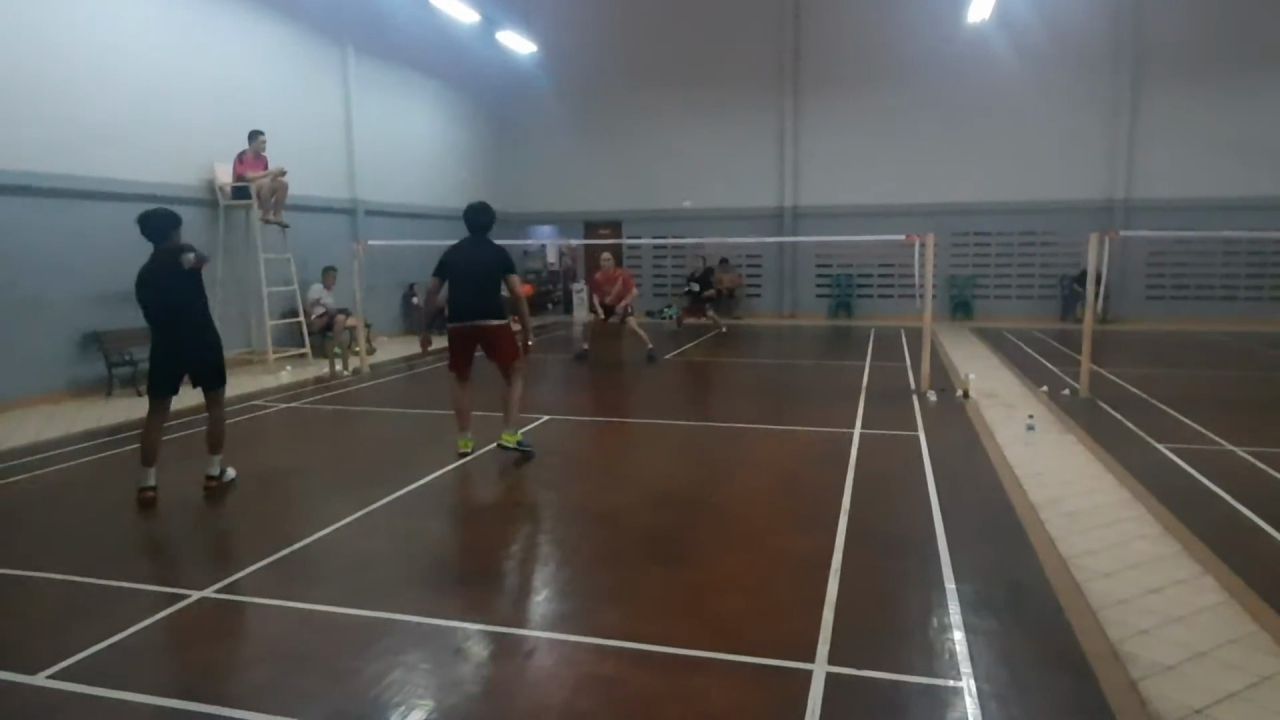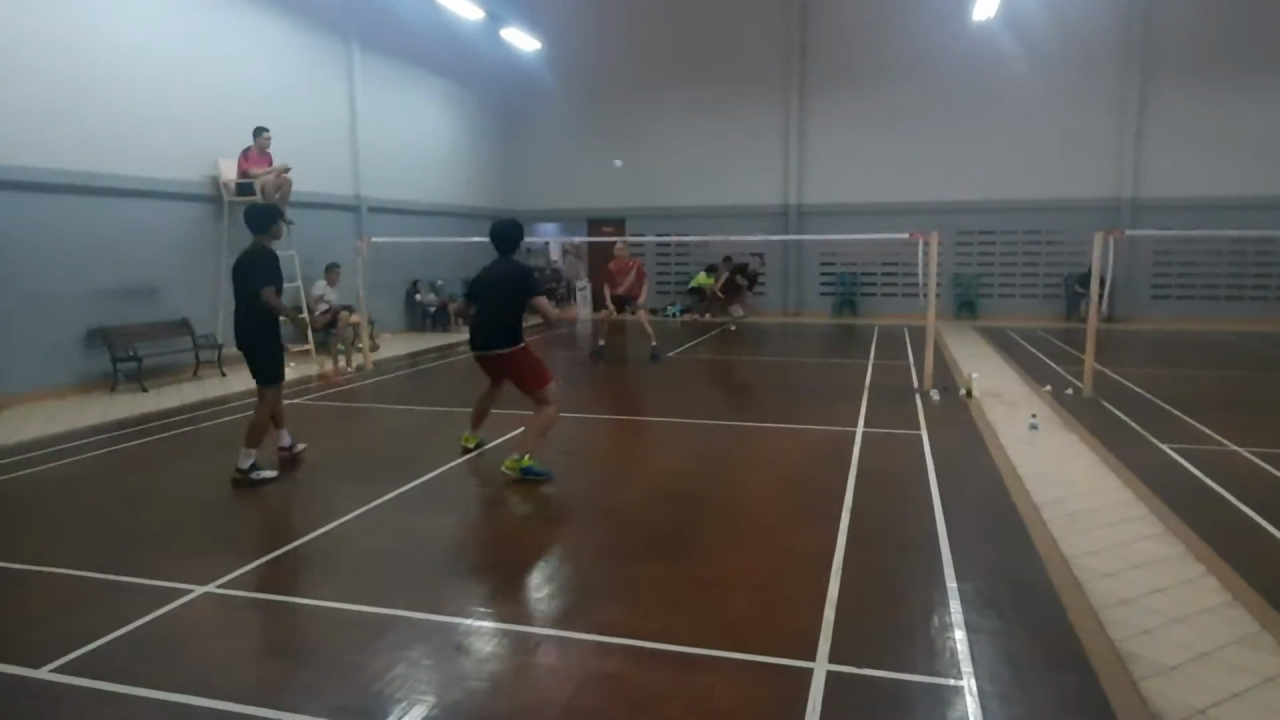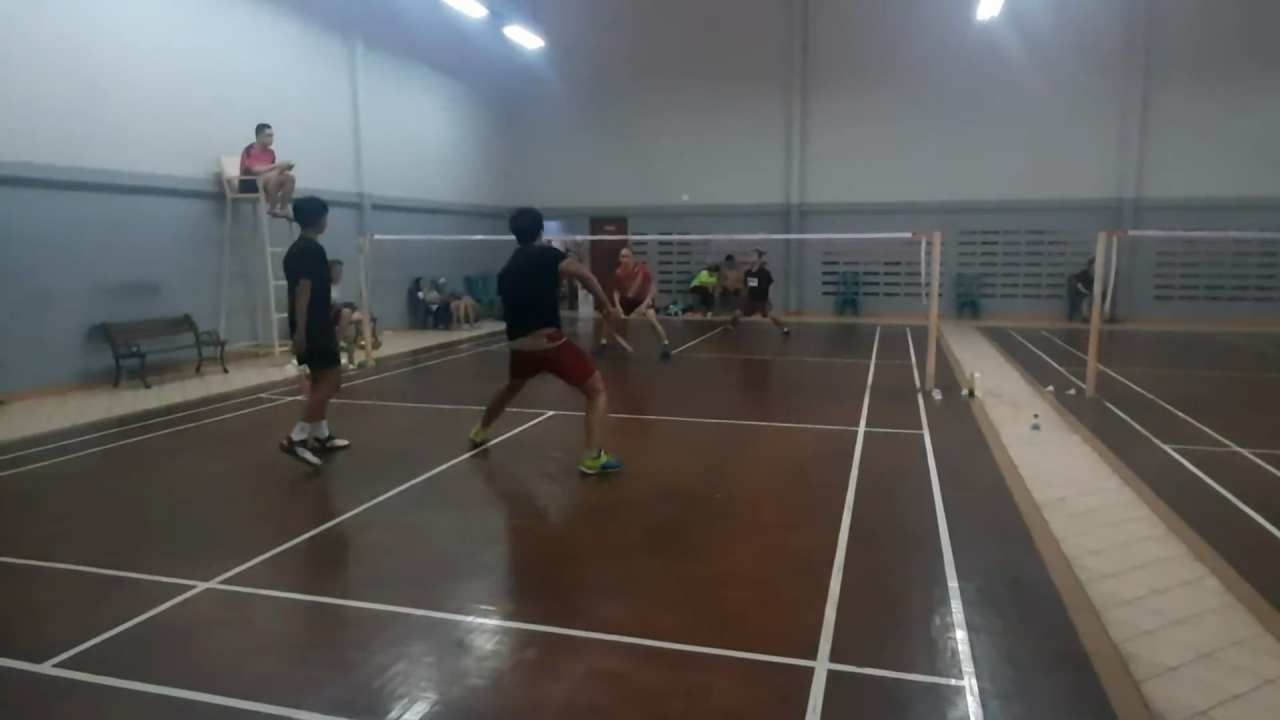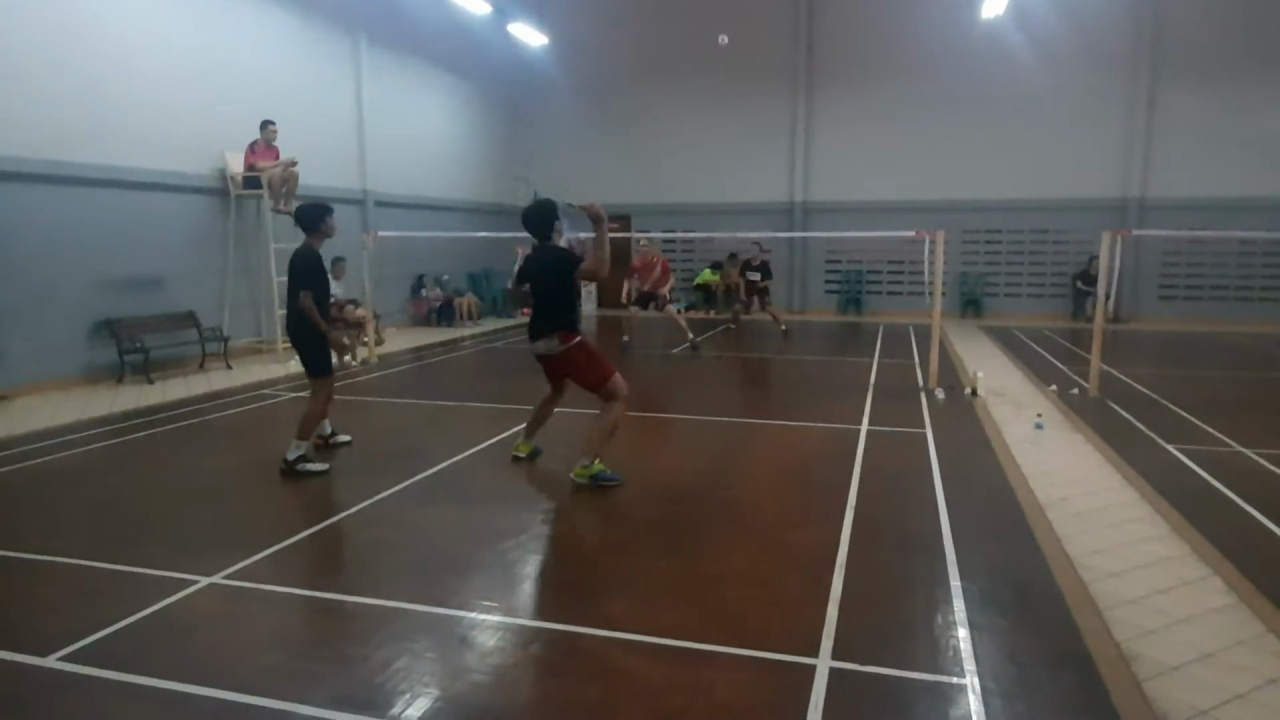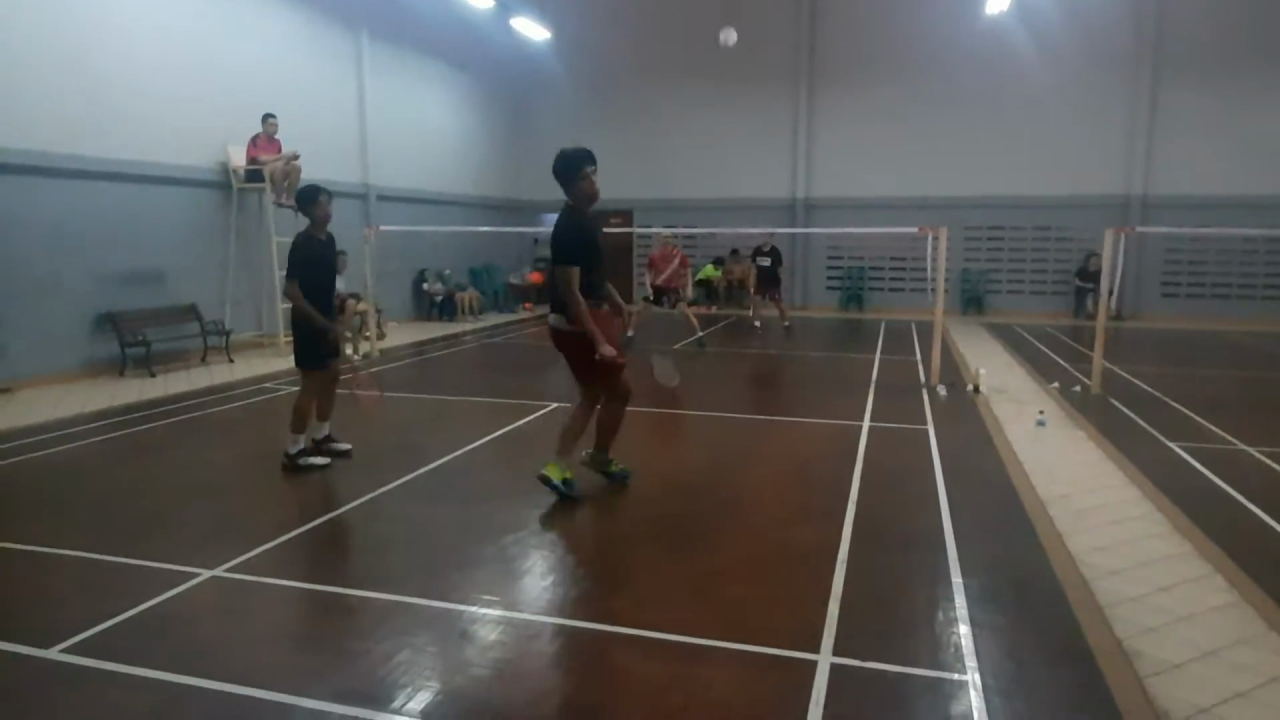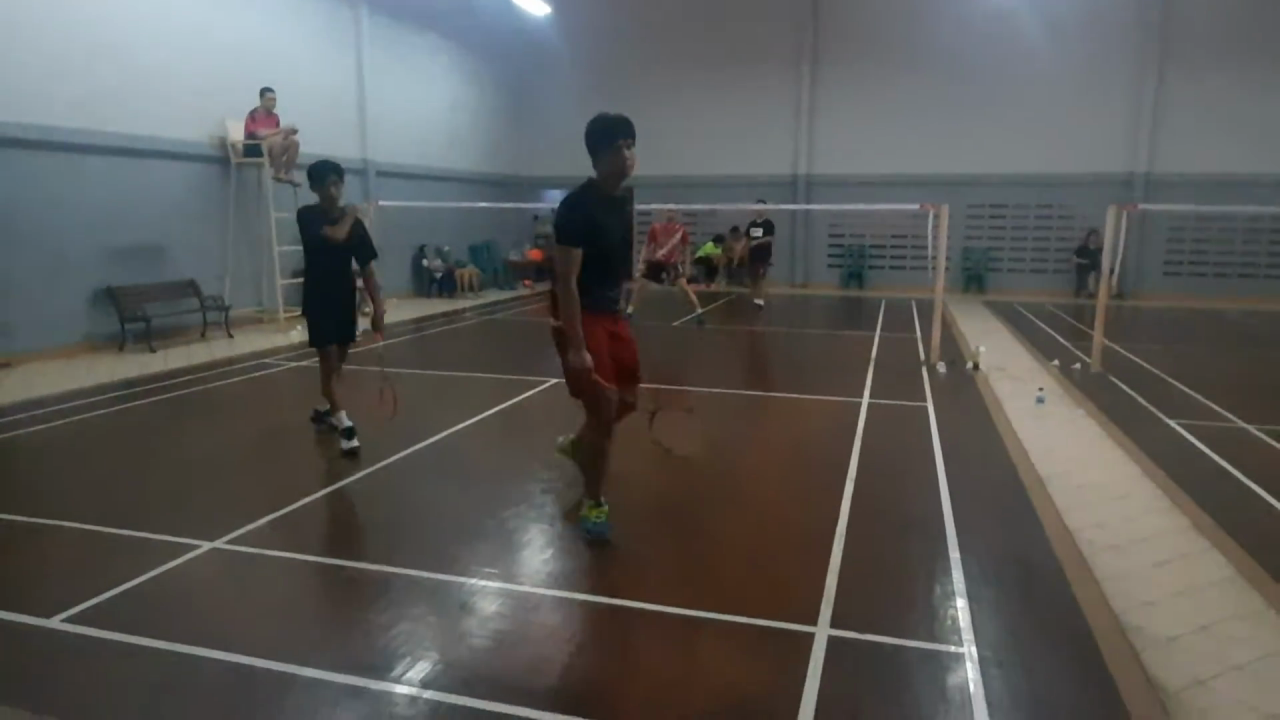
dt=0.5s
person 1, frame 1
left shoulder: (451, 253)
right shoulder: (499, 253)
left elbow: (431, 292)
right elbow: (518, 295)
left wrist: (425, 329)
right wrist: (528, 333)
left hip: (458, 324)
right hip: (493, 322)
left knee: (462, 380)
right knee: (514, 375)
left ankle: (464, 440)
right ankle: (510, 435)
person 1, frame 2
left shoulder: (482, 275)
right shoulder: (521, 273)
left elbow: (462, 309)
right elbow: (547, 314)
right wrist: (567, 314)
left hip: (480, 348)
right hip: (508, 347)
left knee: (496, 383)
right knee: (549, 403)
left ankle: (471, 437)
right ankle: (518, 461)
person 1, frame 3
left shoulder: (507, 270)
right shoulder: (546, 254)
left elbow: (504, 311)
right elbow: (583, 275)
right wrist: (607, 306)
left hip: (518, 342)
right hip: (548, 339)
left knee: (513, 385)
right knee: (596, 390)
left ankle: (480, 433)
right ankle: (593, 457)
person 1, frame 4
left shoulder: (531, 260)
right shoulder: (559, 256)
left elbow: (517, 286)
right elbow: (599, 272)
right wrist: (601, 227)
left hip: (540, 342)
right hip: (564, 341)
left knee: (557, 390)
right knee: (617, 394)
left ankle: (525, 444)
right ankle: (587, 465)
person 1, frame 5
left shoulder: (586, 218)
right shoulder: (570, 227)
right elbow: (570, 292)
left wrist: (615, 299)
right wrist: (598, 342)
left hip: (587, 316)
right hip: (577, 321)
left knee: (591, 396)
right knee: (620, 389)
left ankle: (557, 470)
right ankle: (600, 457)
person 1, frame 6
left shoulder: (623, 203)
right shoulder: (577, 206)
right elbow: (564, 281)
right wrist: (575, 347)
left hip: (611, 315)
right hip: (579, 318)
left knee: (624, 402)
right knee: (603, 409)
left ankle: (576, 445)
right ankle: (593, 504)
person 2, frame 1
left shoulder: (144, 274)
right shoulder: (180, 253)
right elbow: (189, 260)
right wrist: (196, 259)
left hip: (165, 347)
right hip: (201, 341)
left knee: (156, 415)
right knee: (215, 404)
left ankle: (148, 484)
right ankle: (214, 473)
person 2, frame 2
left shoulder: (243, 259)
right shoulder: (267, 256)
right elbow: (269, 298)
right wrist: (296, 316)
left hip: (246, 333)
right hip: (262, 335)
left knee: (269, 389)
right knee: (270, 396)
left ankle: (286, 444)
right ankle: (245, 467)
person 2, frame 3
left shoulder: (293, 251)
right shoulder: (313, 250)
right elbow: (303, 289)
right wrist: (301, 329)
left hip: (304, 325)
right hip: (316, 326)
left knee: (319, 381)
right knee: (330, 381)
left ankle: (321, 435)
right ankle: (297, 438)
person 2, frame 4
left shoulder: (302, 255)
right shoulder: (311, 258)
right elbow: (305, 301)
left wrist: (330, 327)
right wrist: (329, 333)
left hip: (302, 330)
right hip: (309, 332)
left knee: (321, 384)
right knee: (322, 391)
left ankle: (324, 432)
right ankle: (293, 457)
person 2, frame 5
left shoulder: (330, 240)
right shoulder: (302, 244)
right elbow: (290, 291)
left wrist: (333, 321)
right wrist: (323, 323)
left hip: (326, 321)
right hip: (310, 324)
left knee: (331, 378)
right knee: (311, 385)
left ankle: (321, 436)
right ankle: (294, 450)
person 2, frame 6
left shoulder: (354, 222)
right shoulder: (307, 215)
left elbow: (367, 266)
right elbow: (336, 236)
left wrist: (377, 307)
right wrist: (349, 215)
left hip: (345, 299)
right hip: (318, 300)
left knee: (338, 360)
right knee: (329, 363)
left ankle: (324, 410)
right ankle: (345, 425)
